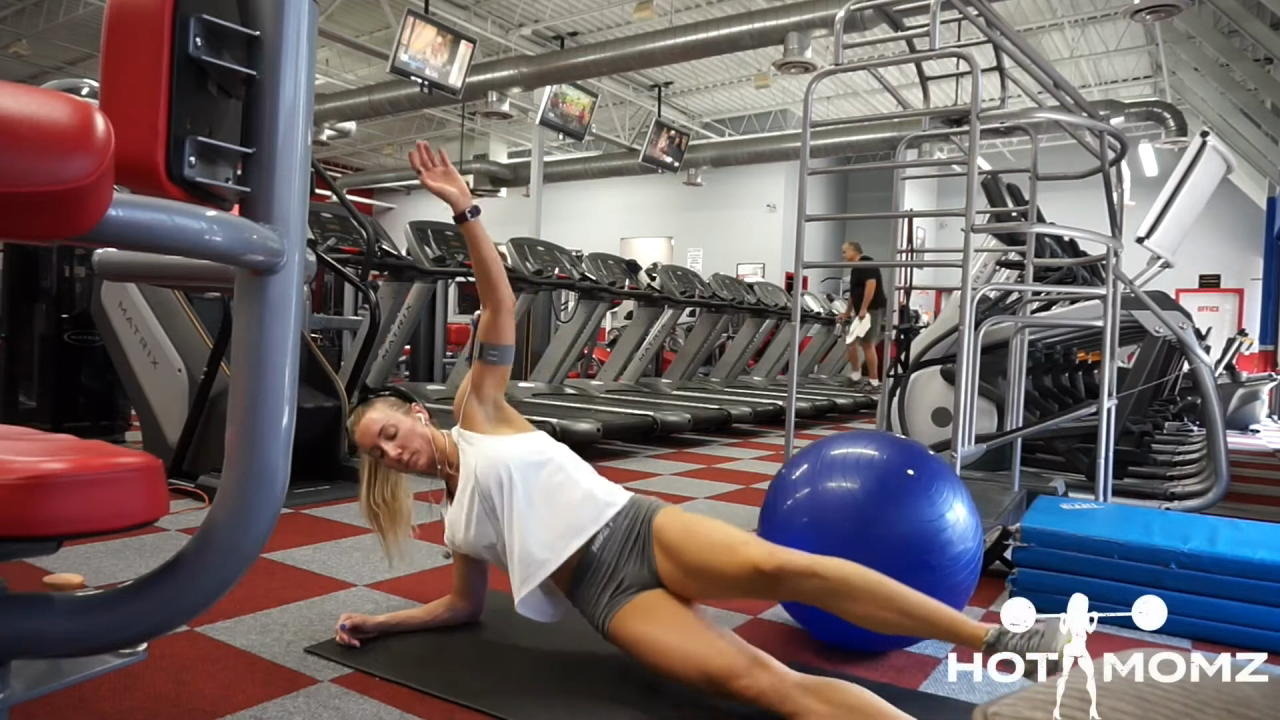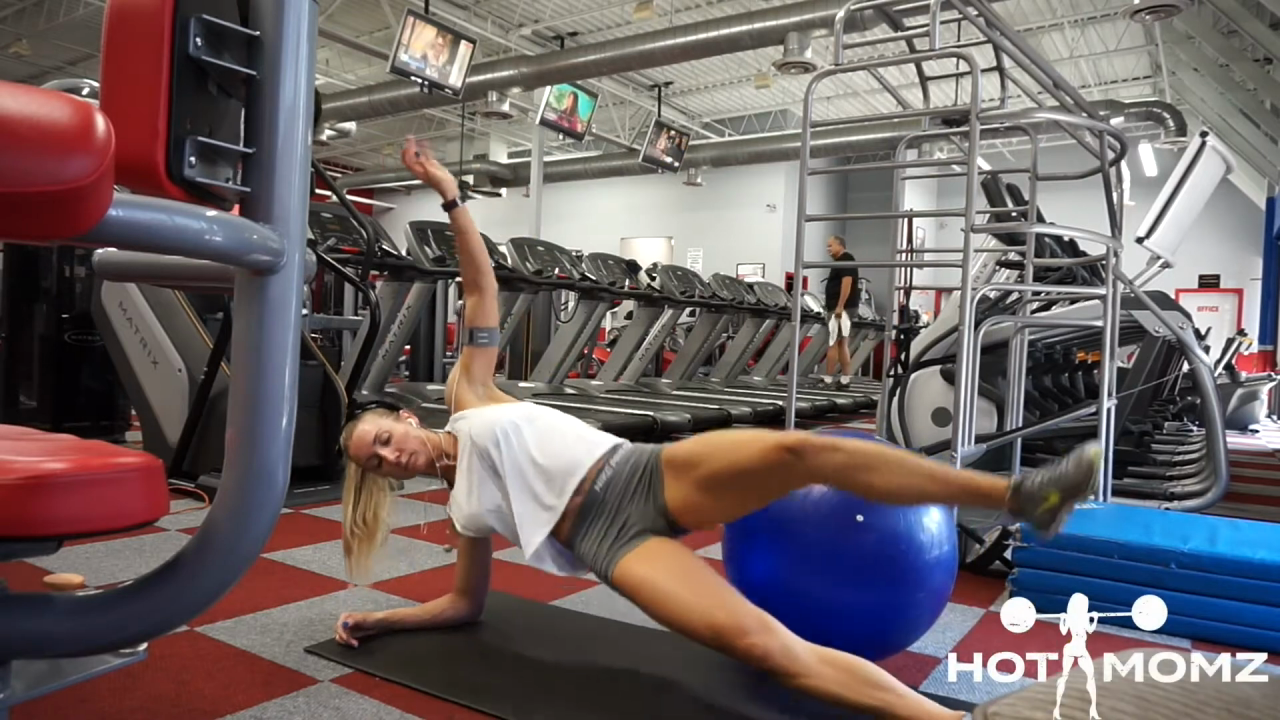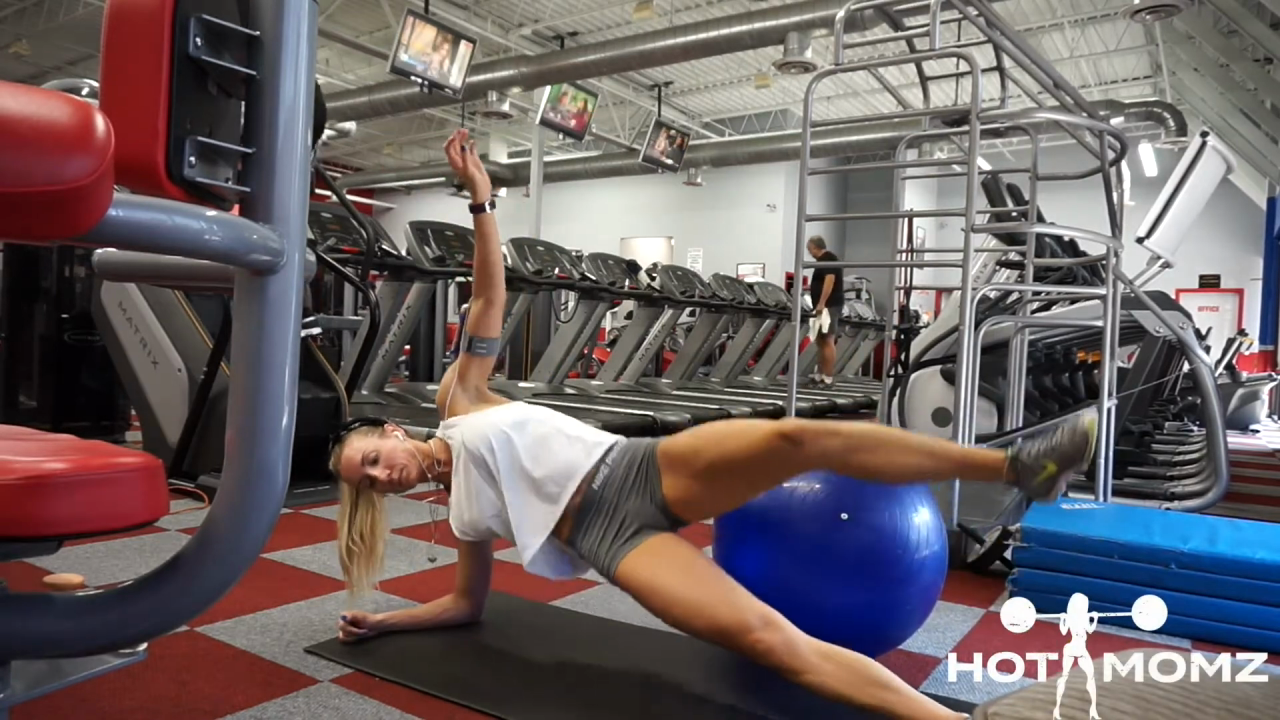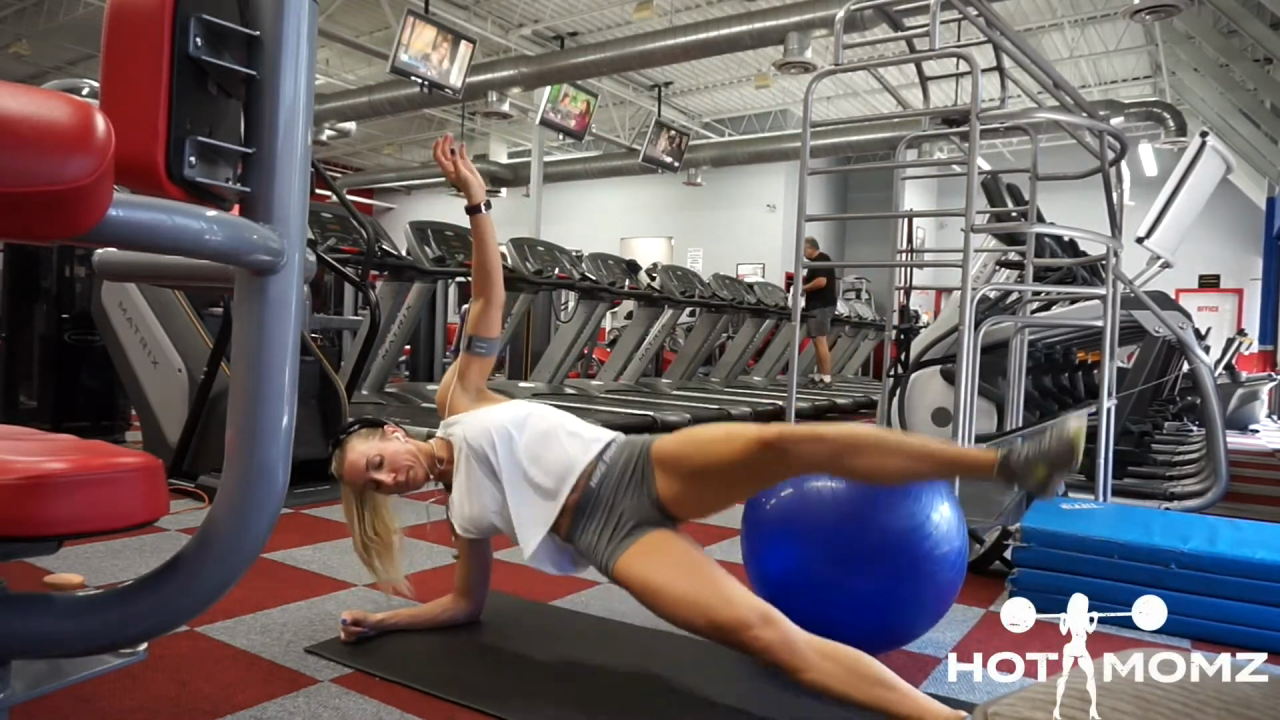
dt=1s
person 1, frame 1
left shoulder: (475, 409)
right shoulder: (453, 519)
left elbow: (499, 304)
right elbow: (464, 606)
left wrist: (463, 210)
right wrist: (380, 624)
left hip: (637, 530)
right hip: (610, 597)
left knee: (783, 568)
left ankle: (994, 641)
person 1, frame 2
left shoulder: (465, 393)
right shoulder: (464, 505)
left elbow: (481, 292)
right elbow: (466, 604)
left wrist: (452, 196)
right wrist: (378, 621)
left hip: (648, 476)
right hip: (615, 537)
left knee: (802, 451)
right knee: (763, 644)
left ankle: (1016, 495)
person 1, frame 3
left shoulder: (457, 396)
right shoulder: (463, 512)
left elbow: (491, 293)
right elbow: (468, 604)
left wrist: (479, 198)
right wrist: (381, 622)
left hip: (645, 470)
right hip: (619, 534)
left knee: (800, 439)
right knee: (767, 639)
left ankle: (1016, 464)
person 1, frame 4
left shoulder: (457, 397)
right shoulder: (459, 507)
left elbow: (490, 295)
right elbow: (467, 604)
left wrist: (474, 200)
right wrist: (380, 620)
left hip: (640, 466)
right hip: (615, 530)
left knee: (783, 444)
right knee: (767, 635)
left ankle: (1007, 463)
